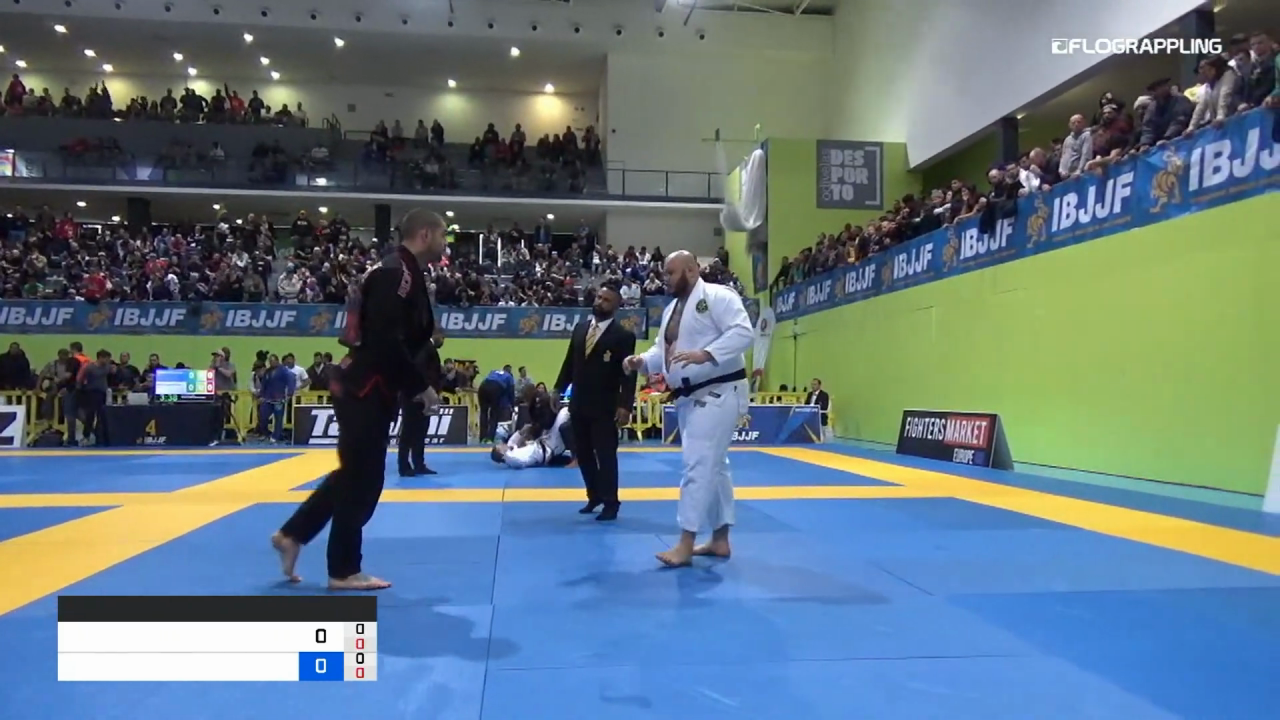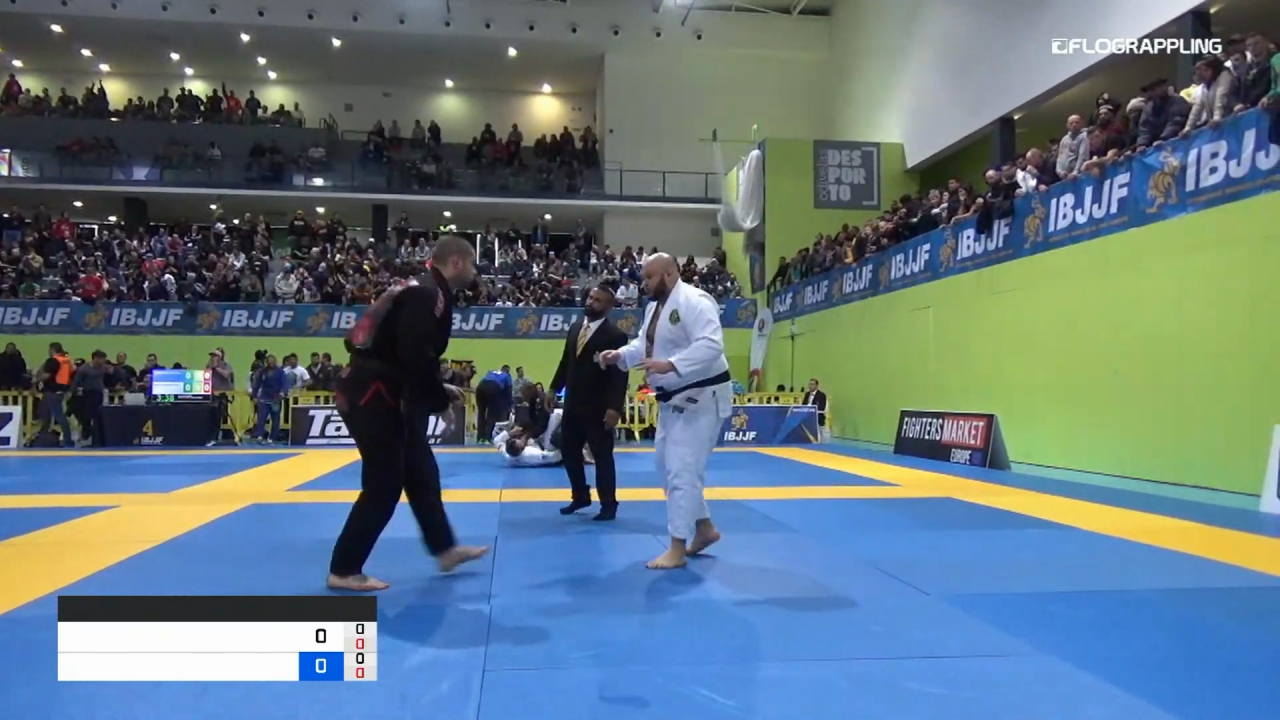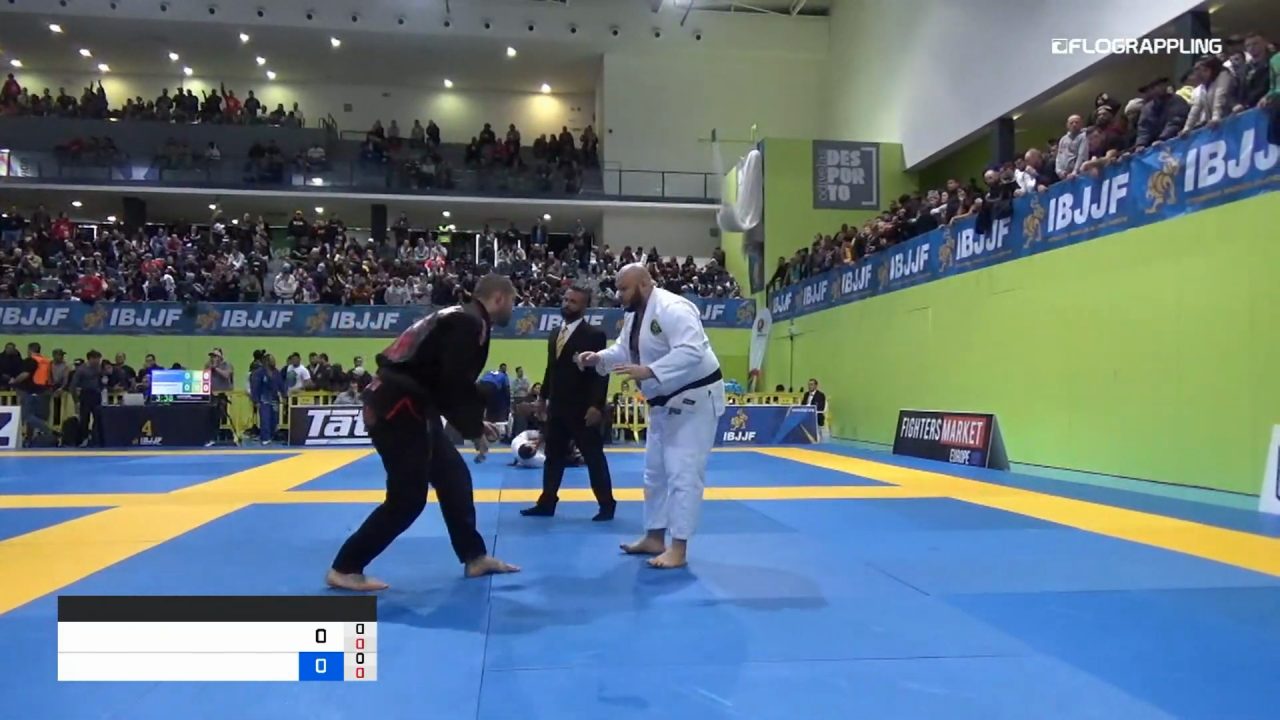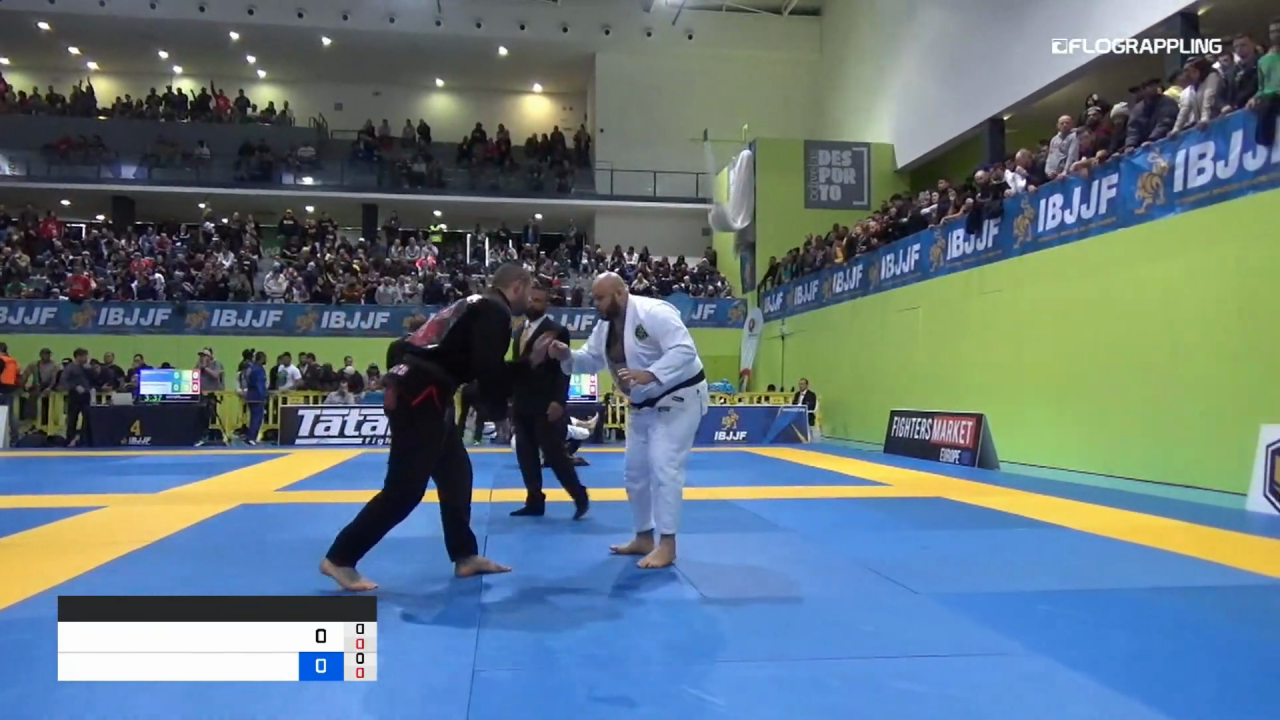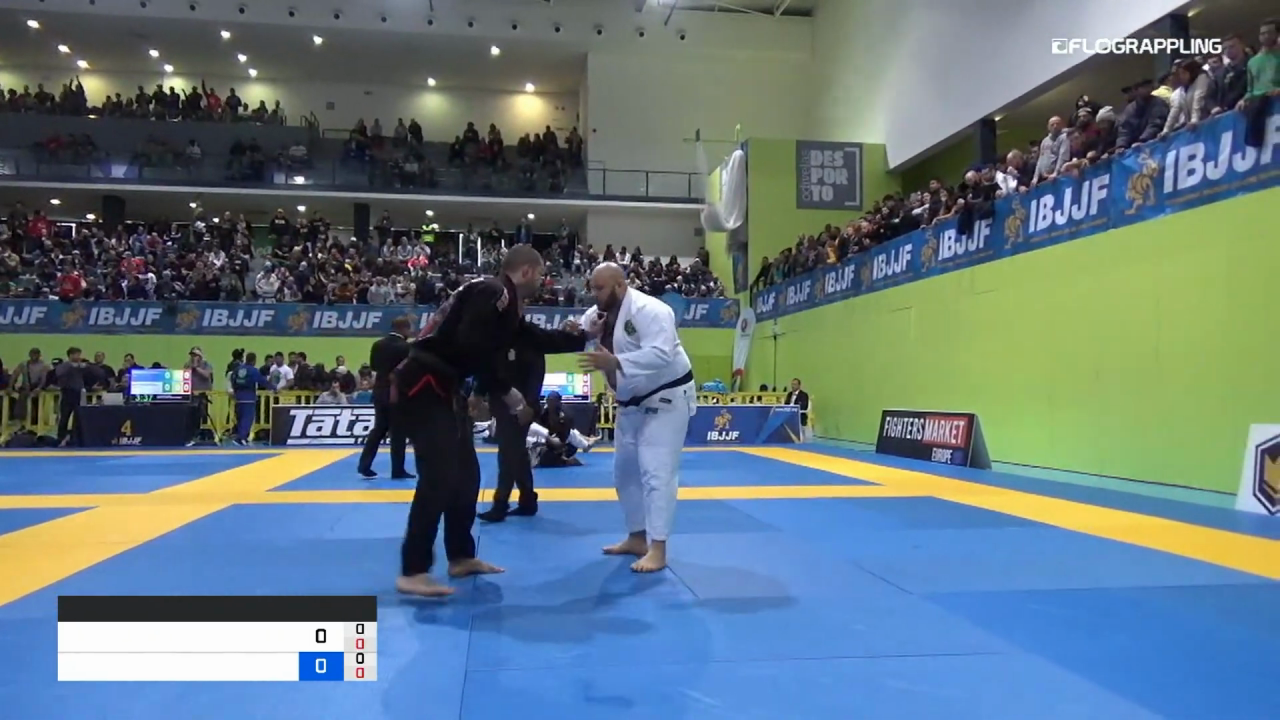
dt=0.3s
person 1, frame 1
left shoulder: (401, 273)
right shoulder: (395, 275)
right elbow: (386, 343)
left wrist: (418, 376)
right wrist: (420, 386)
left hip: (365, 385)
right hip: (367, 388)
left knee: (355, 475)
right knee: (362, 481)
left ankle: (292, 534)
right ankle: (344, 571)
person 1, frame 2
left shoulder: (422, 293)
right shoulder: (427, 296)
right elbow: (416, 359)
left wrist: (440, 391)
right wrist: (441, 403)
left hip: (378, 393)
right hip: (372, 396)
left knee: (421, 472)
right knee: (384, 484)
left ankle: (445, 549)
right ankle: (344, 571)
person 1, frame 3
left shoulder: (457, 319)
right shoulder: (470, 324)
right elbow: (457, 384)
left wrist: (474, 423)
right wrist: (473, 430)
left hip: (406, 406)
right hip: (398, 407)
left knee: (454, 478)
right knee: (408, 496)
left ankle: (475, 556)
right ankle: (346, 568)
person 1, frame 4
left shoulder: (478, 307)
right shoulder: (497, 311)
left elbow: (480, 364)
right elbow: (488, 366)
right wrist: (502, 410)
left hip: (421, 393)
right hip: (420, 394)
left knee: (456, 473)
right knee: (406, 487)
left ankle: (466, 556)
right ankle: (339, 561)
person 1, frame 5
left shoulder: (502, 301)
right shoulder: (494, 292)
right elbow: (472, 344)
right wrist: (504, 390)
left hip: (437, 387)
right hip: (423, 386)
left knee: (465, 473)
right knee: (441, 477)
left ankle: (461, 557)
right ankle: (414, 571)
person 2, frame 1
left shoulder: (718, 296)
right shoulder: (673, 308)
left elbow: (743, 333)
right elbow: (663, 349)
left wrist: (705, 354)
right wrist: (641, 361)
left hip: (718, 393)
right hip: (690, 396)
left knee: (698, 465)
right knee: (713, 466)
left ankle: (686, 544)
right ankle: (720, 540)
person 2, frame 2
left shoulder: (694, 302)
right shoulder: (656, 306)
left elbow: (710, 347)
right elbow: (644, 343)
left wrist: (668, 365)
right wrist: (620, 355)
left hip: (701, 397)
right hip: (676, 398)
left knee: (683, 470)
right knee: (668, 465)
left ankle: (678, 548)
right ankle: (704, 527)
person 2, frame 3
left shoulder: (673, 309)
right shoulder: (635, 315)
left elbow: (690, 353)
right elbow: (624, 349)
left wrist: (648, 371)
right wrist: (598, 358)
left hip: (695, 398)
right hip: (666, 402)
left knee: (683, 471)
right knee: (656, 470)
left ankle: (678, 547)
right ankle: (655, 537)
person 2, frame 4
left shoulder: (654, 313)
right shoulder: (605, 325)
left elbow: (684, 350)
right elbow: (590, 361)
left wrist: (650, 374)
right wrist: (565, 355)
left hip: (678, 397)
right hip: (645, 405)
left knee: (664, 467)
right knee: (635, 470)
left ankle: (666, 546)
right ankle: (643, 536)
person 2, frame 5
left shoulder: (648, 310)
right shoulder: (600, 313)
left elbow: (659, 354)
left wrist: (613, 361)
right wrist: (583, 333)
left hip: (667, 398)
right hip: (632, 403)
left knee: (656, 471)
right knee: (625, 472)
left ankle: (657, 548)
right ankle: (637, 537)
person 3, frame 1
left shoulder: (623, 336)
right shoulder: (580, 329)
left elbow: (628, 374)
right elbow: (569, 362)
left wrist: (625, 406)
right wrist: (558, 389)
left hip: (605, 407)
right hip: (579, 404)
left knee: (606, 455)
right knee: (582, 453)
left ankle: (610, 504)
right ankle: (595, 495)
person 3, frame 2
left shoulder: (615, 335)
right shoulder: (575, 329)
left elbow: (619, 375)
right elbow: (565, 362)
left wrist: (614, 407)
right wrist: (554, 389)
left hip: (598, 408)
right hip: (573, 405)
left knee: (602, 456)
right knee: (569, 452)
left ankle: (608, 505)
right ankle: (580, 496)
person 3, frame 3
left shoulder: (593, 335)
right shoulder: (556, 333)
left elbow: (600, 373)
left wrist: (596, 406)
right wrist: (544, 397)
left hip: (582, 409)
right hip: (558, 407)
left knee: (593, 456)
right knee: (553, 455)
left ankle: (607, 504)
right ankle: (547, 503)
person 3, frame 4
left shoulder: (556, 331)
right shoulder: (521, 332)
left elbow: (563, 369)
left wrist: (559, 402)
right wrist: (510, 397)
left hip: (545, 405)
right hip: (521, 404)
left knee: (553, 452)
right knee: (525, 455)
left ankle: (579, 495)
right ankle: (534, 501)
person 3, frame 5
left shoulder: (529, 333)
left elbow: (536, 373)
left wrist: (529, 403)
left knee: (510, 452)
right knee: (513, 452)
left ankle: (500, 506)
right ankle: (527, 502)
